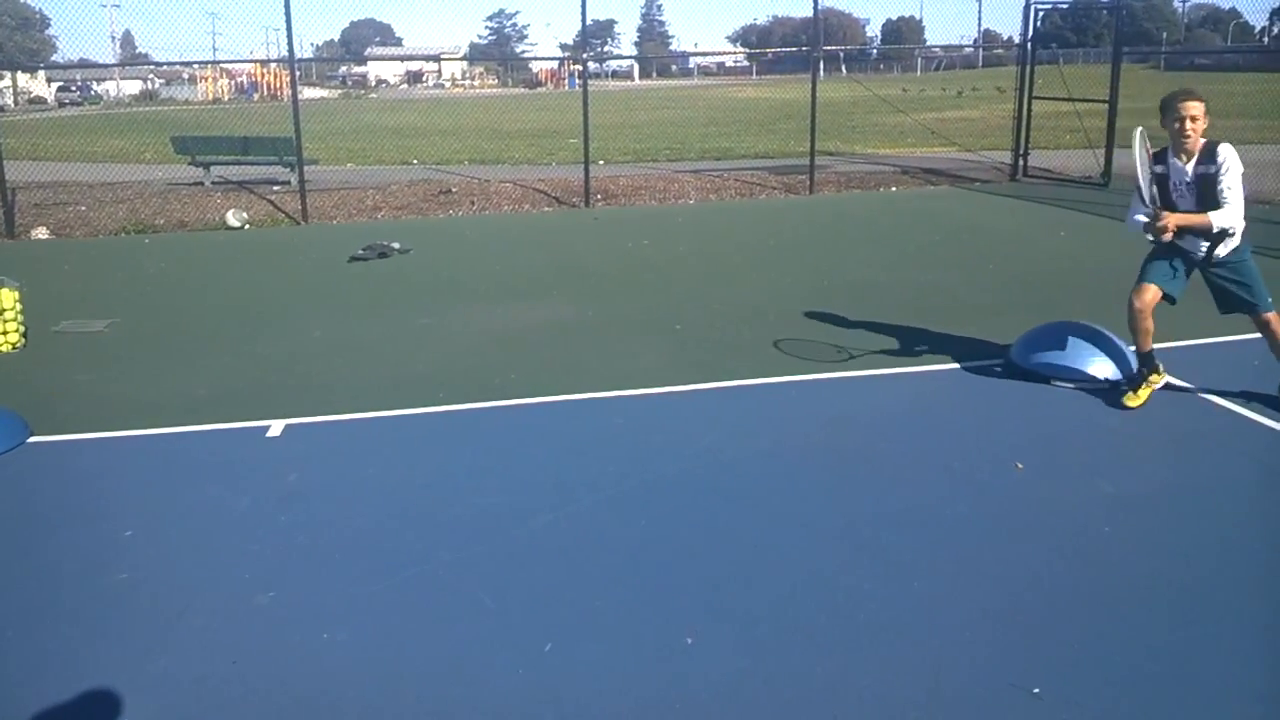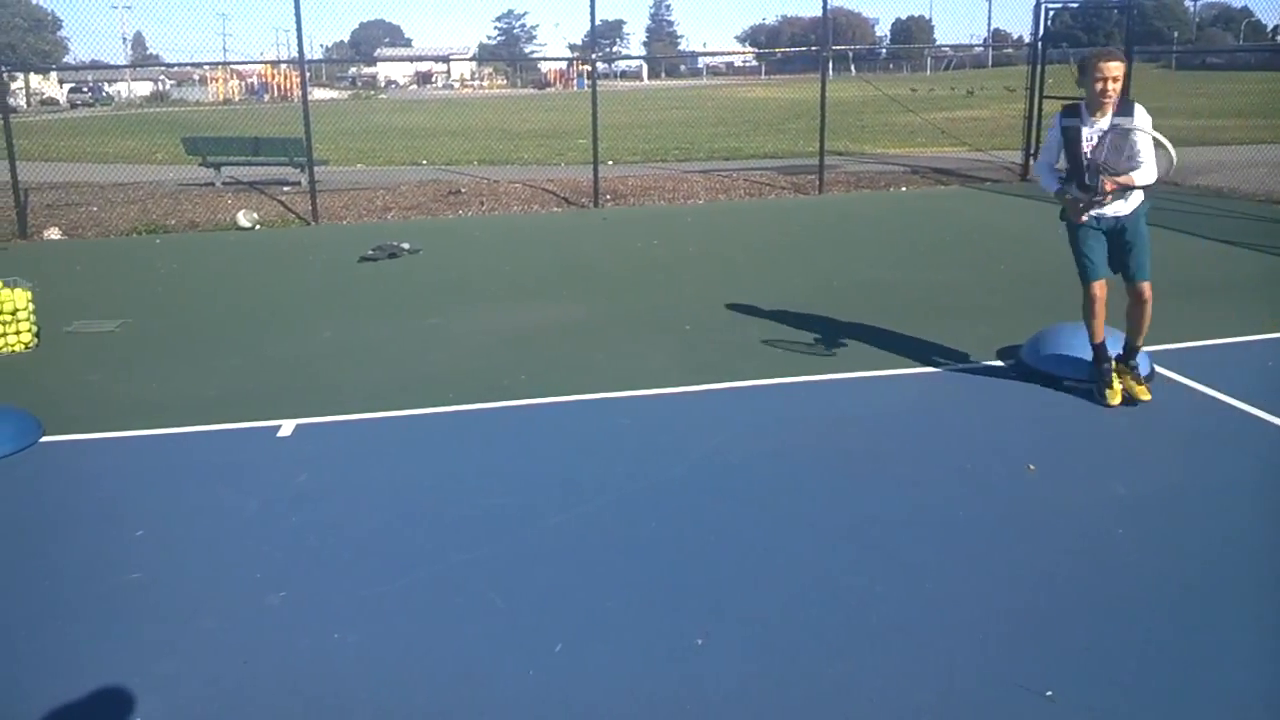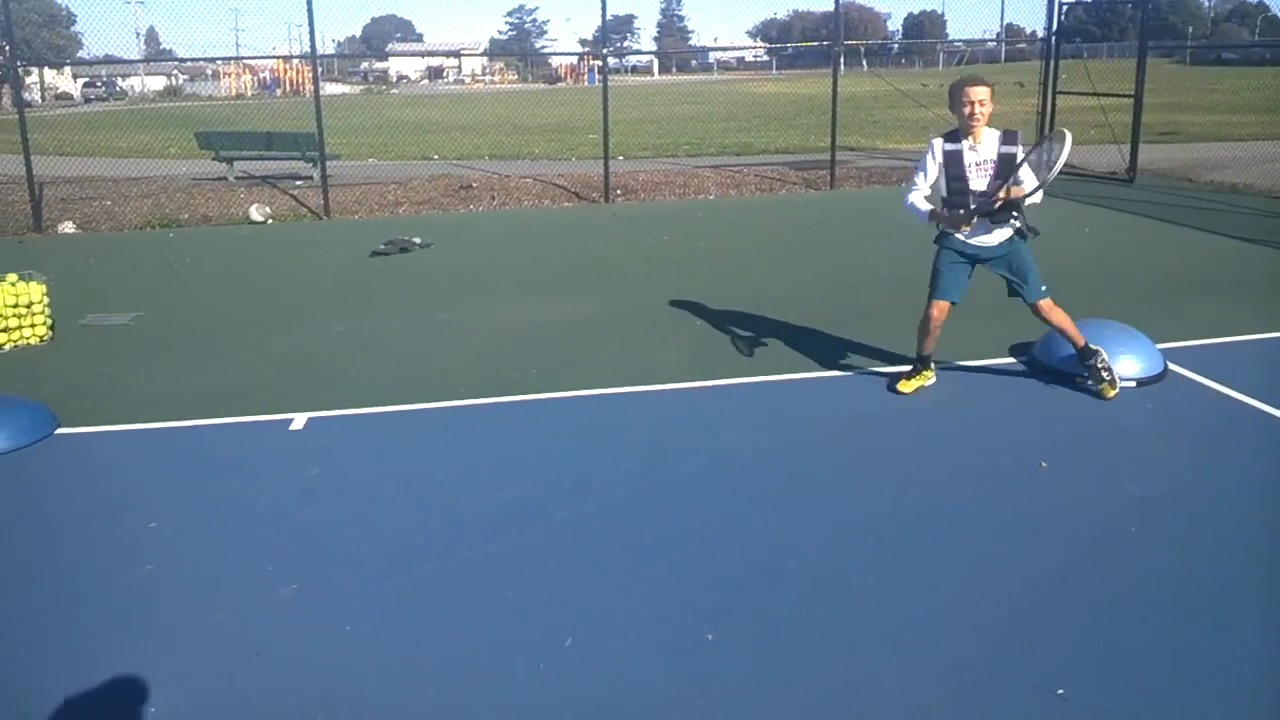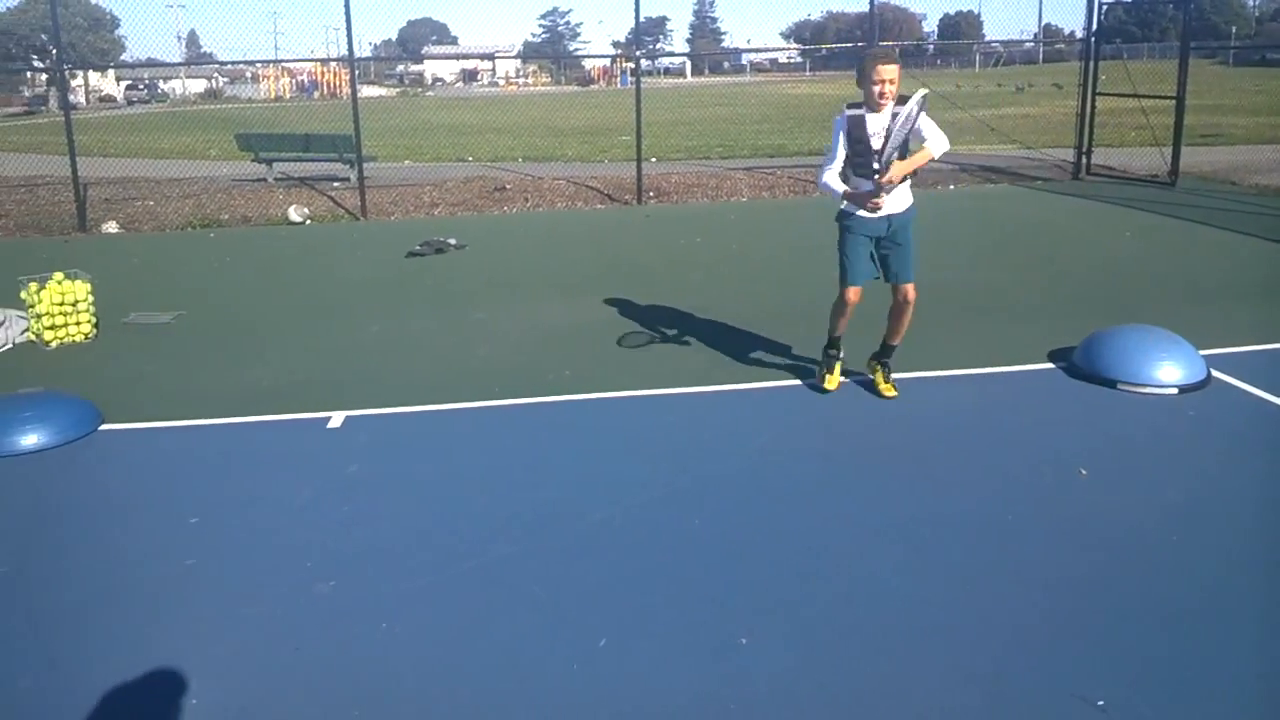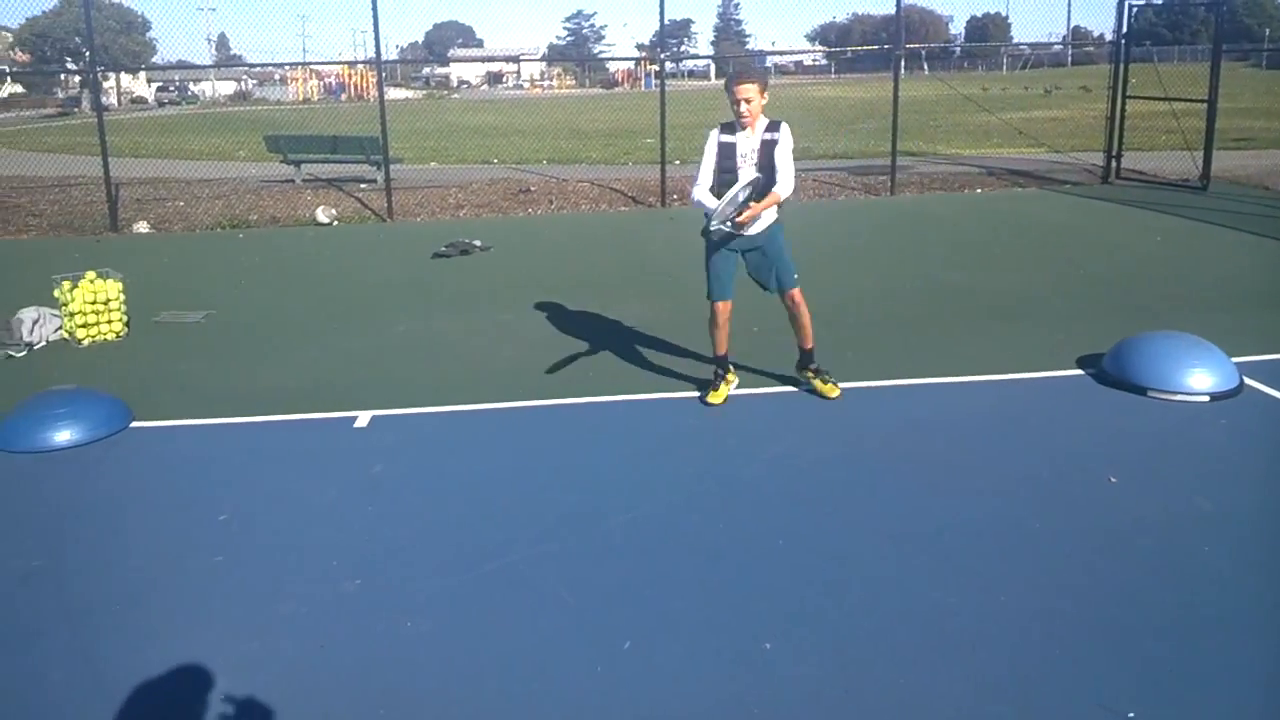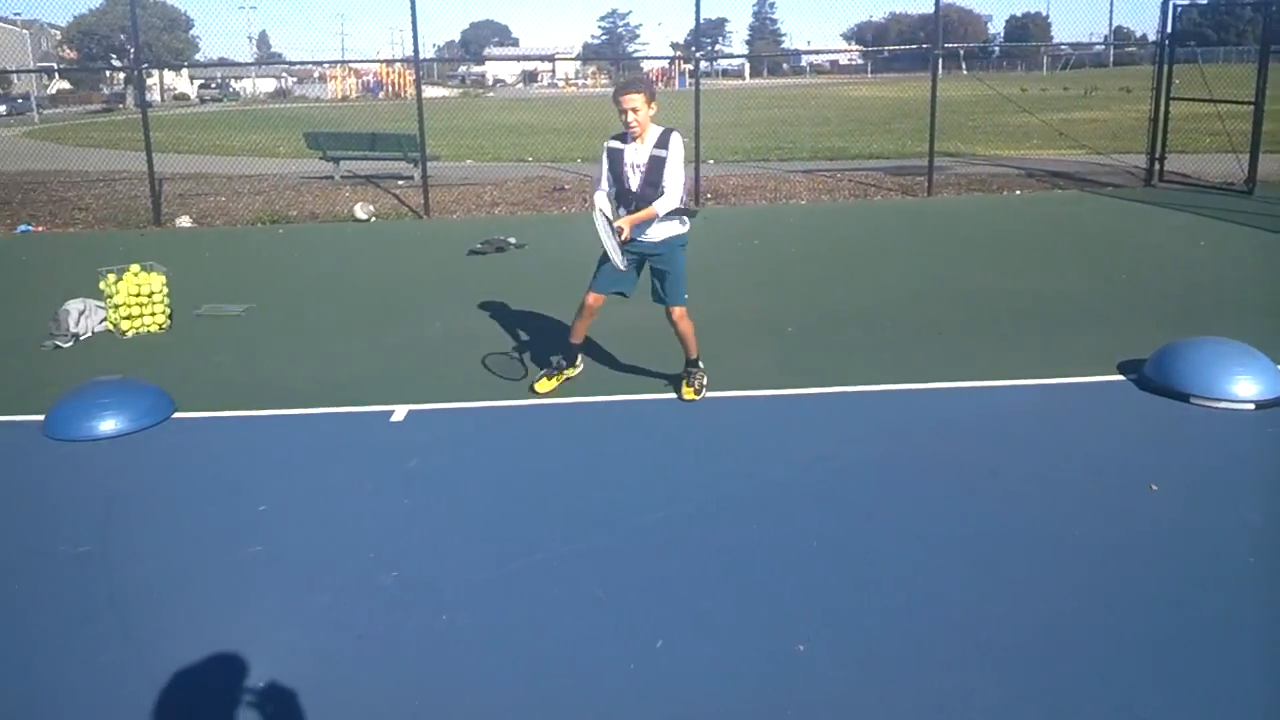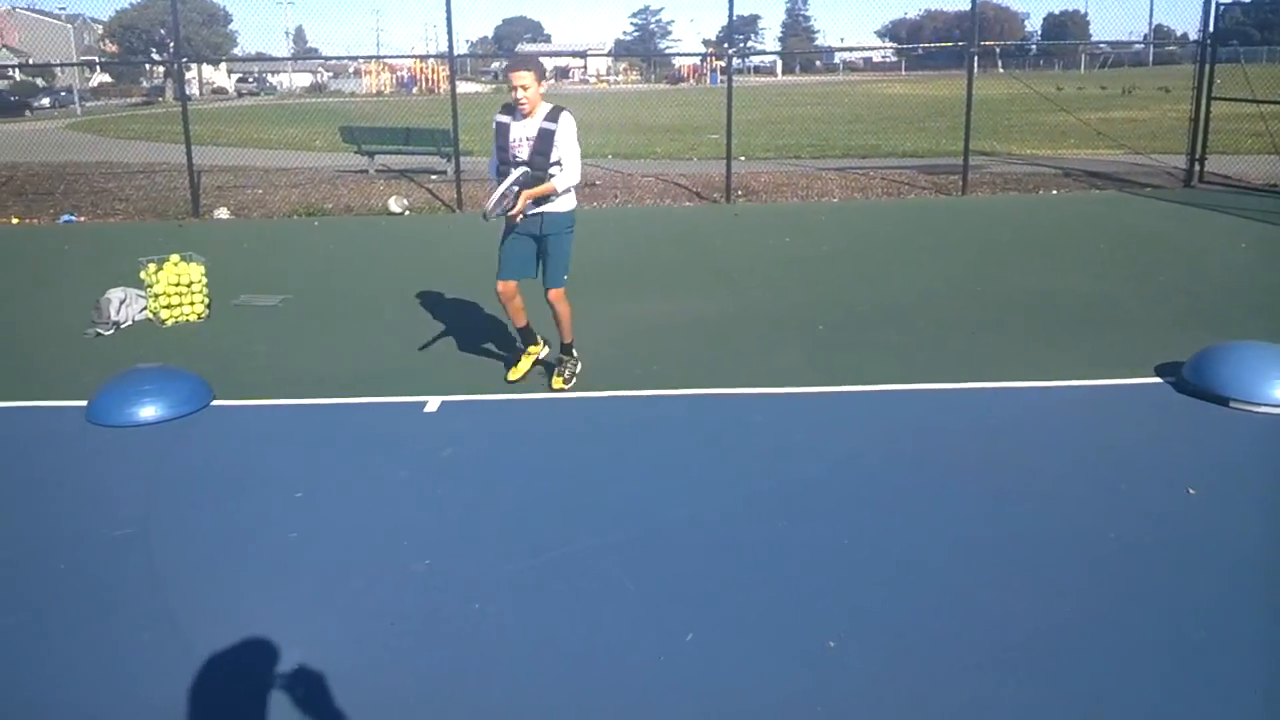
dt=0.3s
person 1, frame 1
left shoulder: (1223, 156)
right shoulder: (1154, 165)
left elbow: (1234, 216)
right elbow: (1138, 216)
left wrist: (1179, 220)
right wrist: (1151, 225)
left hip: (1224, 248)
right hip: (1174, 248)
right knee: (1139, 305)
right ankle: (1148, 372)
person 1, frame 2
left shoulder: (1135, 115)
right shoulder: (1065, 119)
left elbow: (1147, 171)
right elbow: (1044, 167)
left wrist: (1117, 182)
right wrist: (1065, 197)
left hip: (1128, 213)
right hip: (1084, 215)
left knee: (1142, 293)
right knee: (1096, 291)
left ankle: (1128, 361)
right ankle: (1102, 365)
person 1, frame 3
left shoulder: (1009, 143)
right shoulder: (941, 147)
left elbow: (1034, 189)
right elbow: (914, 196)
left wrist: (1012, 196)
right wrist: (937, 216)
left hip: (1004, 239)
right hip: (958, 242)
left knee: (1044, 308)
right knee: (935, 313)
left ankle: (1091, 358)
right ankle: (923, 367)
person 1, frame 4
right shoulder: (847, 119)
left elbow: (939, 142)
right elbow: (828, 175)
left wrist: (904, 168)
right wrist: (852, 197)
left hip: (897, 216)
right hip: (858, 217)
left knee: (906, 296)
right knee: (850, 295)
left ankle: (882, 361)
right ankle: (832, 352)
person 1, frame 5
left shoulder: (778, 132)
right shoulder: (719, 137)
left elbow: (785, 183)
right elbow: (699, 190)
left wrist: (758, 209)
left hip: (765, 228)
right hip: (723, 232)
left knee: (793, 298)
right knee: (720, 308)
left ankle: (808, 365)
right ankle: (723, 372)
person 1, frame 6
left shoulder: (671, 141)
right shoulder: (614, 146)
left elbow: (672, 197)
right elbow: (604, 193)
left wrist: (631, 220)
right wrist: (611, 221)
left hip: (666, 238)
right hip: (626, 238)
left knee: (676, 314)
right knee: (591, 301)
left ankle: (694, 369)
right ankle: (569, 360)
person 1, frame 7
left shoulder: (560, 120)
right shoulder: (503, 121)
left elbow: (572, 174)
right elbow: (497, 165)
left wrist: (530, 193)
left hip: (555, 216)
right hip: (520, 218)
left knee: (555, 293)
right knee: (505, 287)
left ankle: (567, 356)
right ankle: (531, 345)
